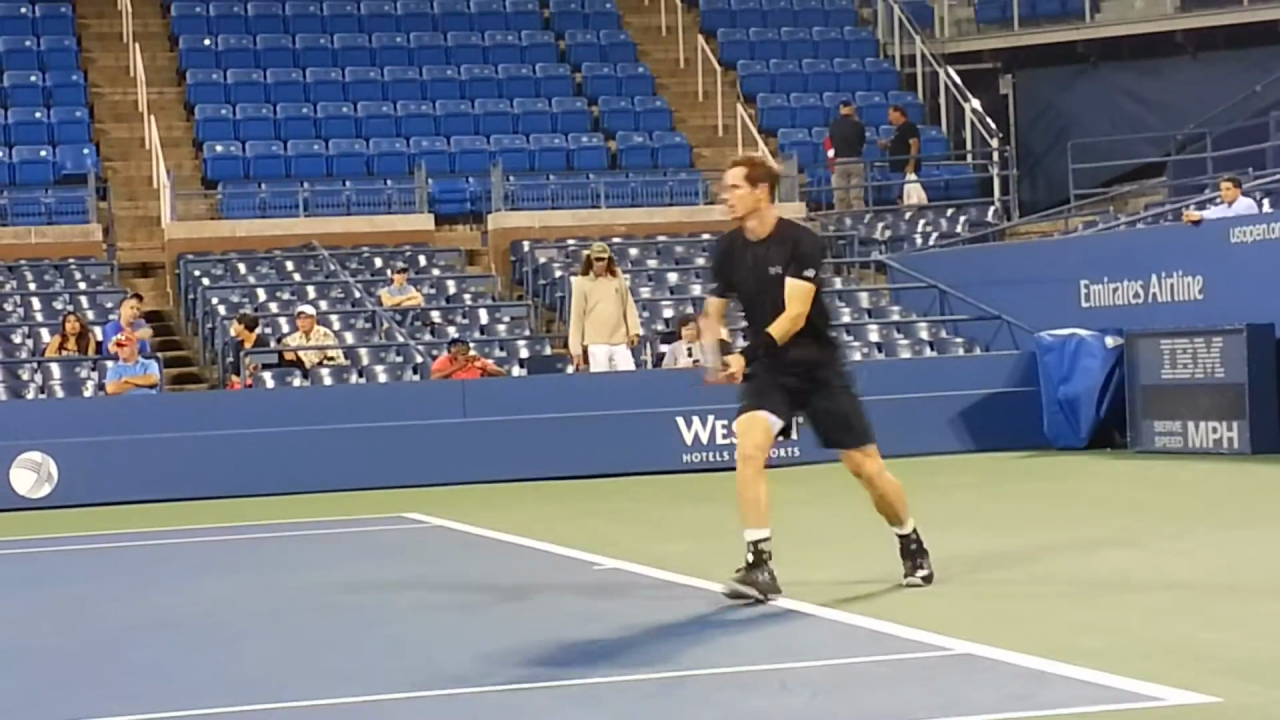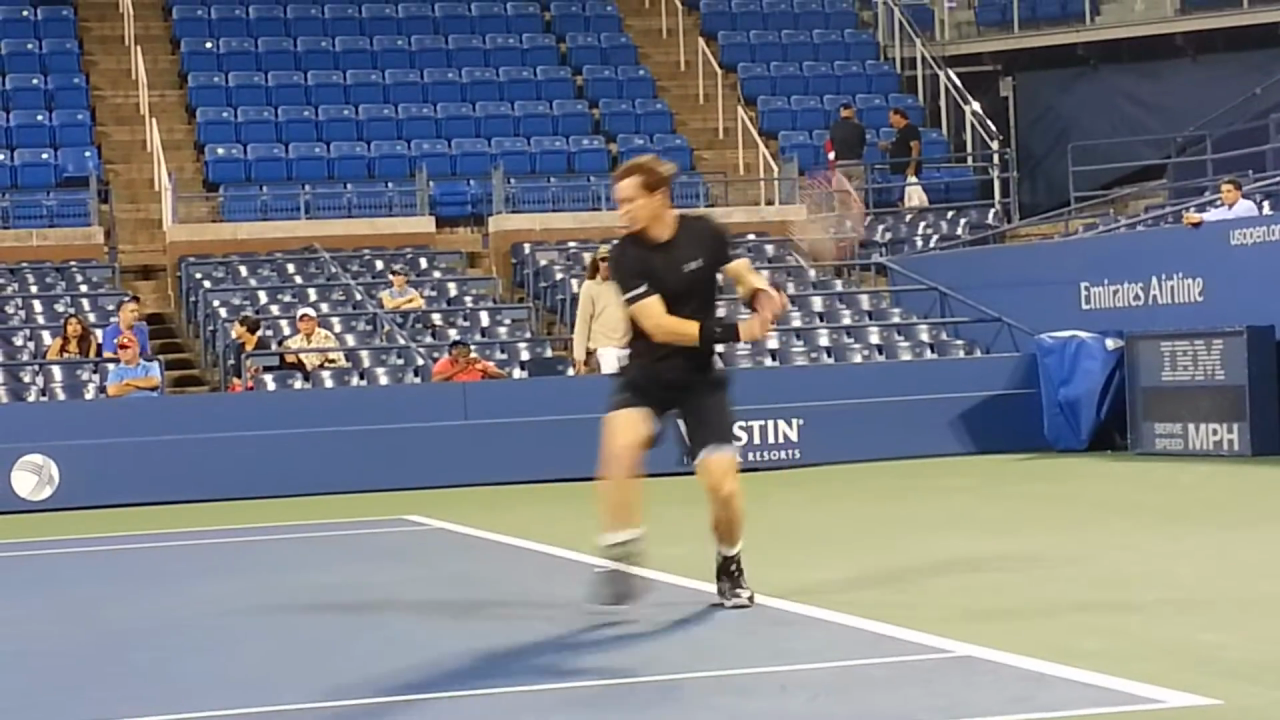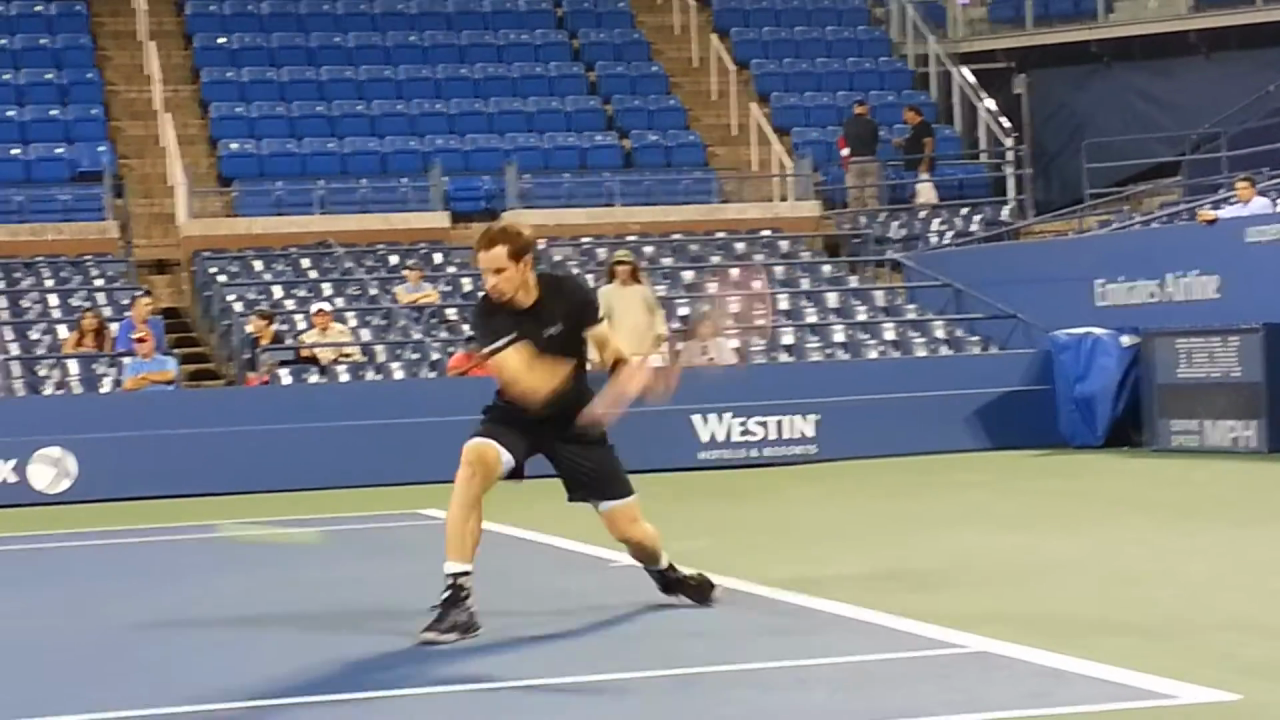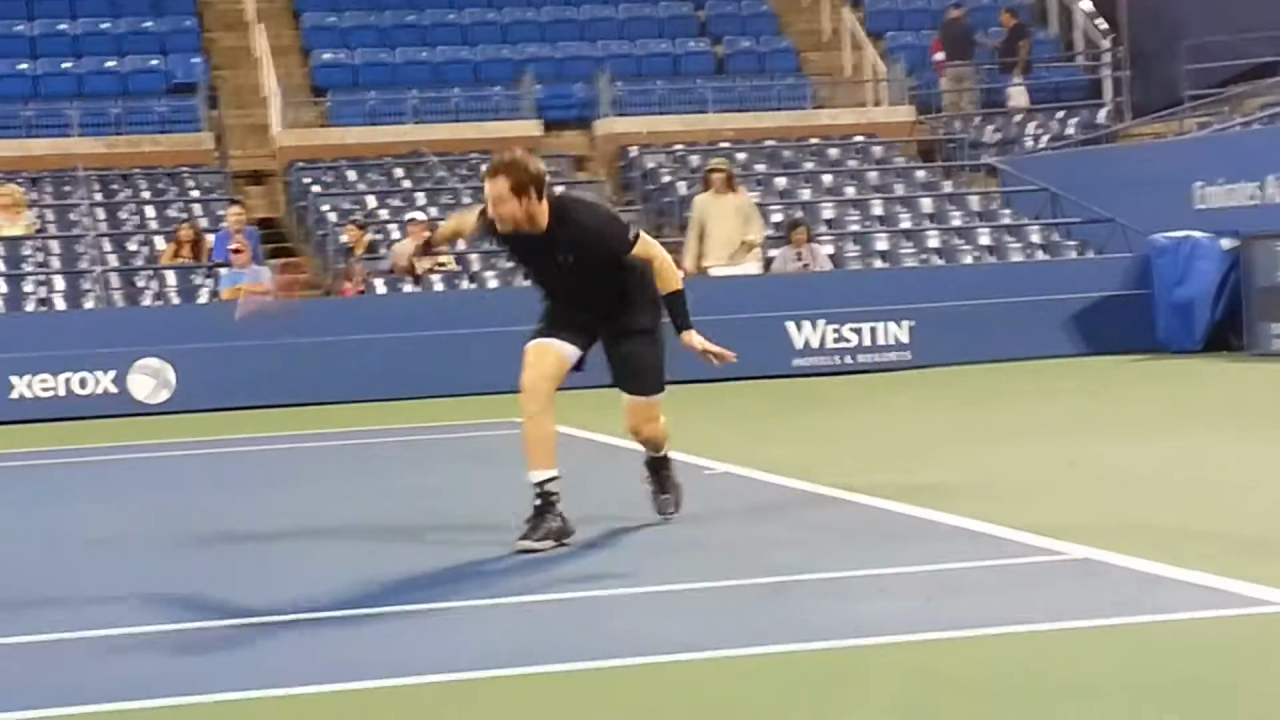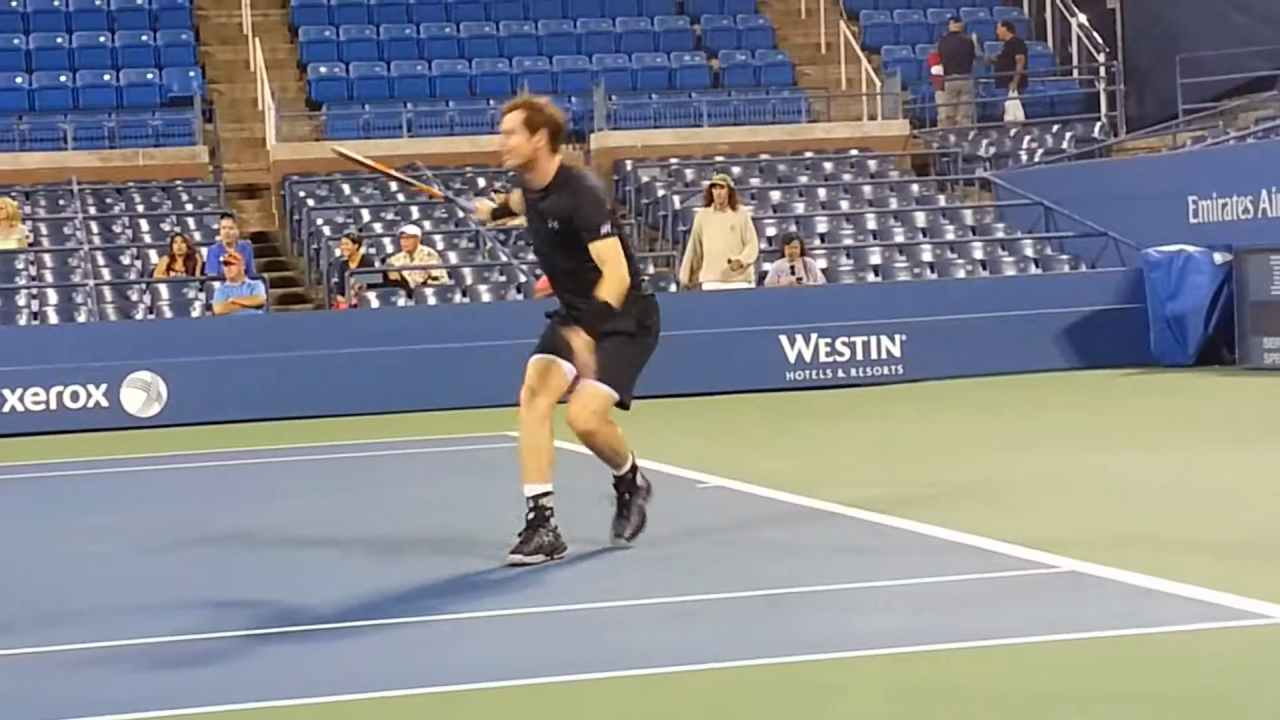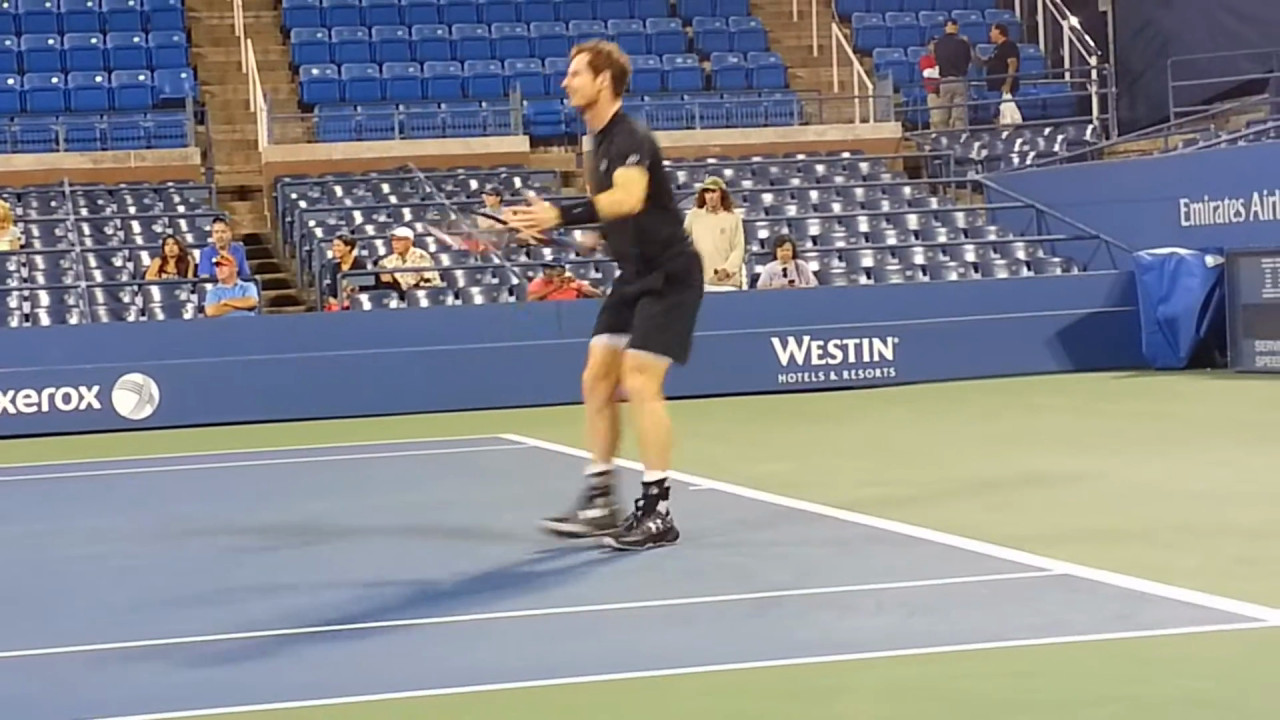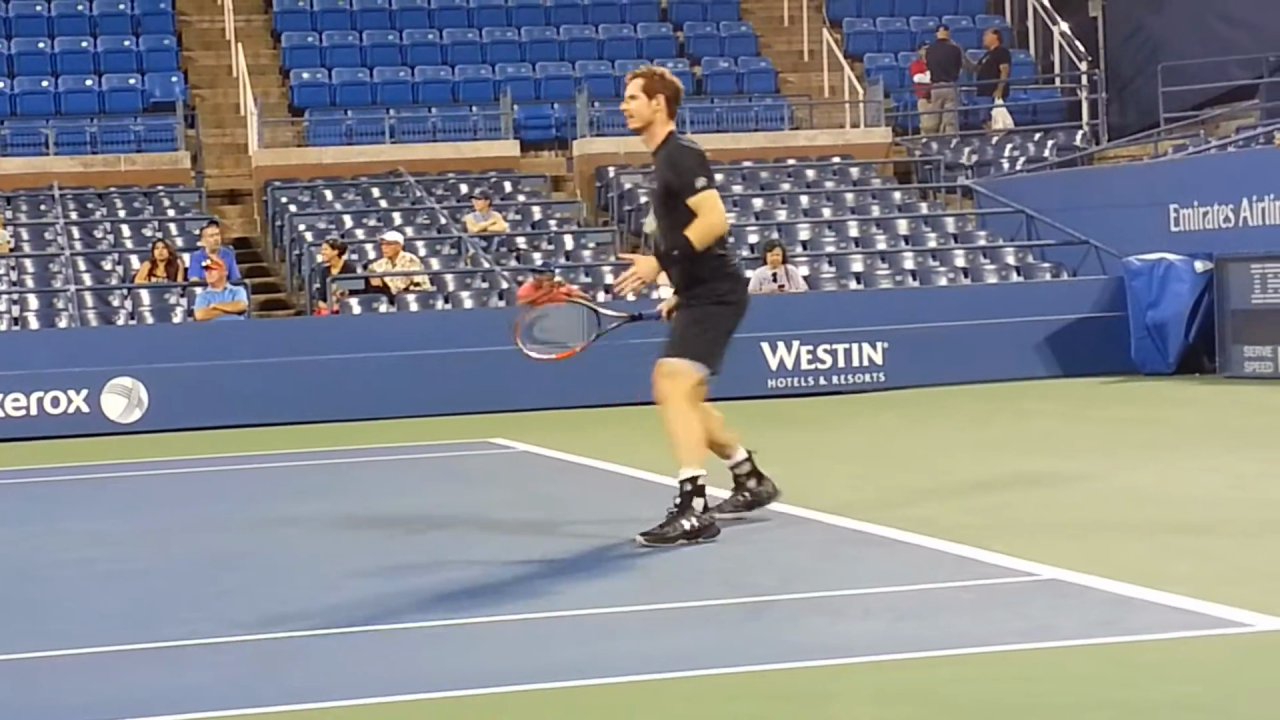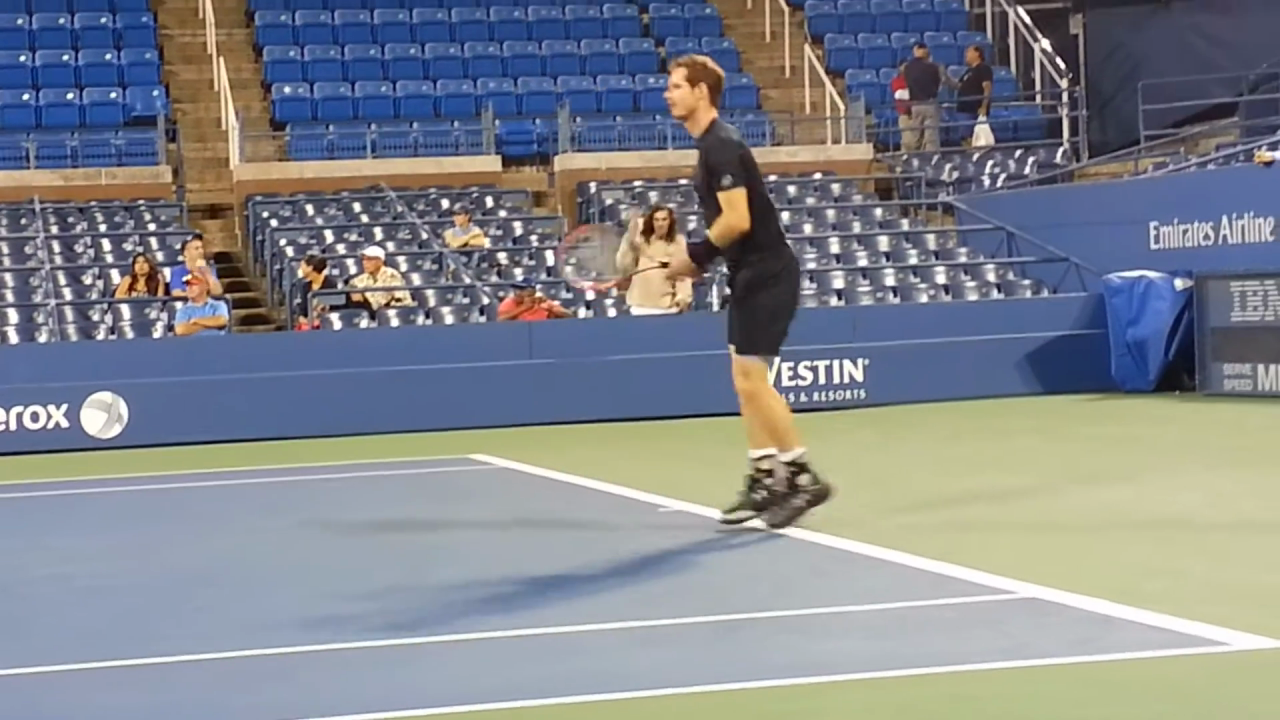
dt=0.3s
person 1, frame 1
left shoulder: (800, 241)
right shoulder: (726, 249)
left elbow: (796, 313)
right elbow: (713, 313)
left wrist: (749, 355)
right wrist: (716, 358)
left hip: (819, 370)
right hip: (766, 375)
left knee: (868, 469)
right knee: (748, 450)
left ankle: (912, 545)
right ankle: (759, 566)
person 1, frame 2
left shoulder: (705, 233)
right shoulder: (627, 256)
left elbow: (746, 277)
right elbow: (657, 325)
left wrist: (762, 296)
right wrist: (732, 332)
left hip: (700, 375)
right hip: (646, 375)
left knee: (722, 484)
right knee: (618, 448)
left ankle: (730, 567)
right ankle: (619, 560)
person 1, frame 3
left shoulder: (569, 293)
right shoulder: (487, 316)
left elbow: (607, 344)
right elbow: (524, 382)
left wrist: (626, 369)
left hip: (575, 419)
right hip: (515, 419)
left knee: (627, 527)
right knee: (473, 469)
left ankle: (667, 574)
right ankle: (457, 599)
person 1, frame 4
left shoulder: (591, 219)
right shoulder: (499, 221)
left elbow: (657, 258)
right elbow: (469, 222)
left wrist: (684, 327)
left hip: (629, 309)
right hip: (570, 311)
left knee: (643, 424)
right knee: (535, 384)
left ankle: (659, 467)
right ankle: (547, 508)
person 1, frame 5
left shoulder: (582, 195)
right shoulder: (530, 184)
left elbow: (617, 274)
left wrist: (587, 331)
right wrist: (498, 208)
left hip: (624, 318)
right hip: (572, 315)
left knee: (586, 417)
right knee: (533, 398)
left ankle: (630, 481)
right ankle: (540, 525)
person 1, frame 6
left shoulder: (630, 134)
right shoulder: (601, 137)
left elbow: (628, 198)
left wrist: (560, 215)
left hip: (670, 277)
right hip: (633, 278)
left knee: (640, 385)
right knee: (597, 381)
left ankle: (657, 509)
right ankle: (598, 501)
person 1, frame 7
left shoulder: (684, 156)
right shoulder: (664, 159)
left elbow: (715, 222)
left wrist: (659, 261)
left hip: (714, 294)
right hip: (697, 293)
left knee: (673, 388)
right knee: (681, 396)
left ankle: (692, 509)
right ankle: (750, 477)
person 1, frame 8
left shoulder: (722, 145)
right shoulder: (711, 144)
left elbow: (737, 221)
left wrist: (693, 255)
right wrist: (703, 257)
left hip: (767, 274)
right hip: (749, 274)
left knee: (751, 380)
right knee: (745, 381)
left ankle: (802, 479)
right ankle: (764, 484)
